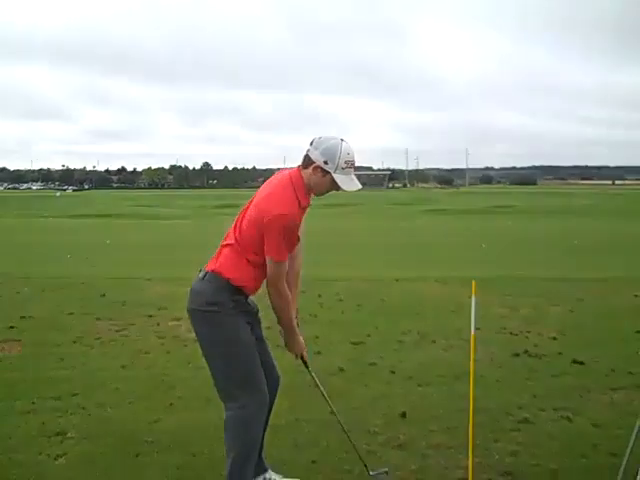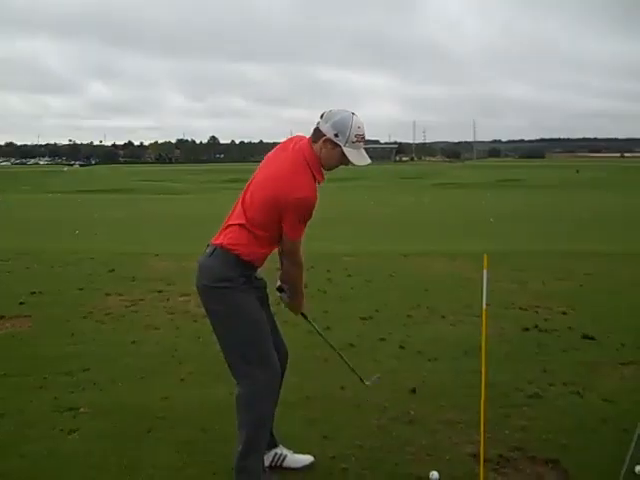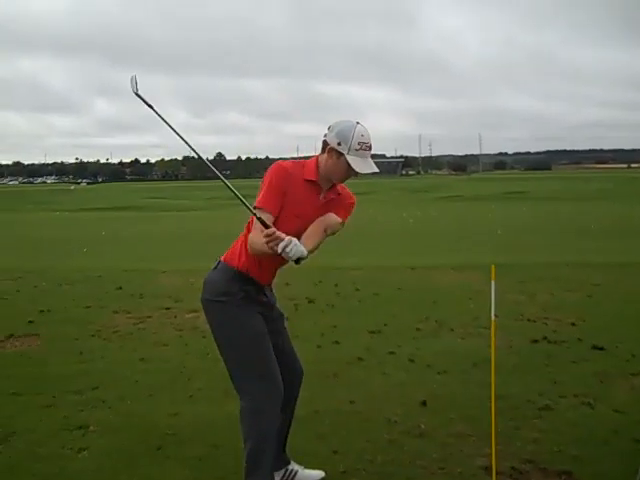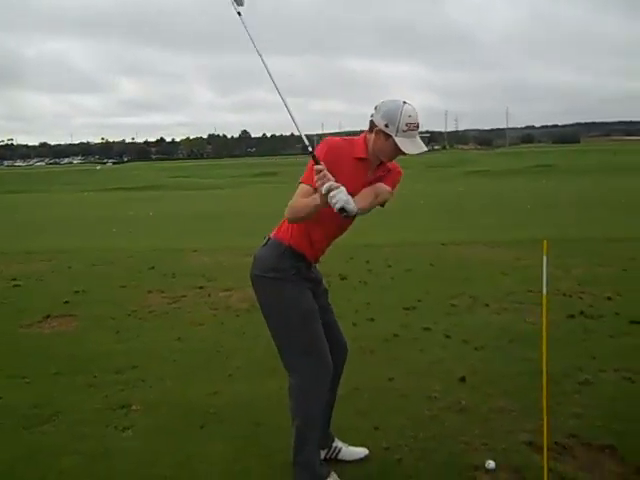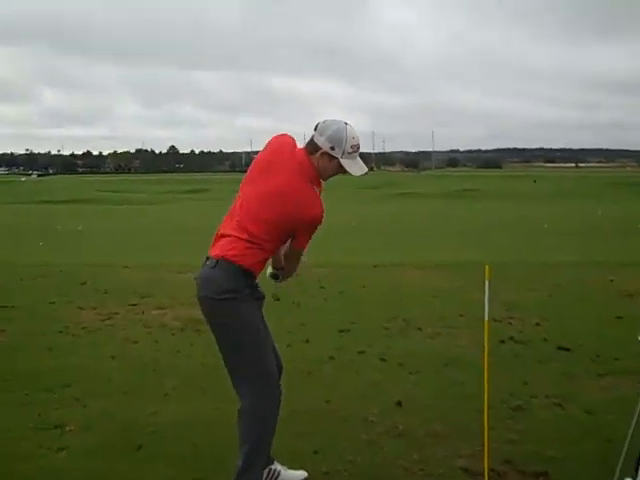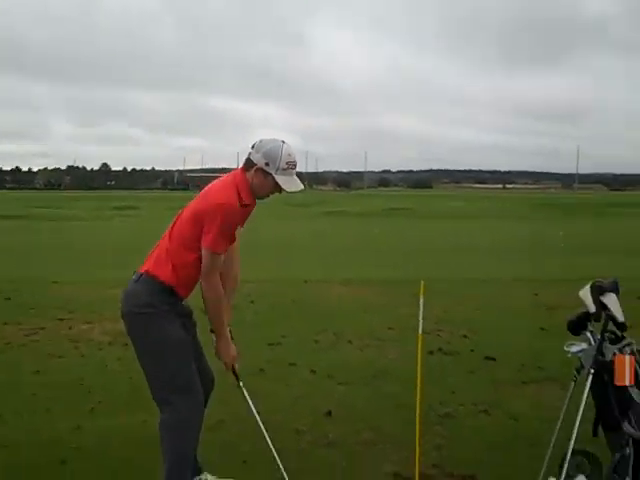
dt=0.5s
person 1, frame 1
left shoulder: (298, 185)
right shoulder: (283, 210)
left elbow: (293, 251)
right elbow: (275, 283)
left wrist: (294, 318)
right wrist: (291, 335)
left hip: (236, 297)
right hip: (216, 300)
left knee: (267, 383)
right knee: (249, 397)
person 1, frame 2
left shoulder: (295, 143)
right shoulder: (300, 190)
right elbow: (292, 254)
left wrist: (290, 277)
right wrist: (298, 295)
left hip: (239, 270)
right hip: (225, 275)
left knee: (275, 359)
right knee: (260, 373)
left ankle: (264, 447)
person 1, frame 3
left shoulder: (344, 201)
right shoulder: (283, 173)
left elbow: (318, 234)
right elbow: (255, 239)
left wrist: (296, 246)
right wrist: (269, 242)
left hip: (259, 289)
right hip: (229, 289)
left knee: (290, 376)
right knee: (263, 389)
person 1, frame 4
left shoulder: (391, 173)
right shoulder: (334, 150)
left elbow: (368, 201)
right elbow: (293, 213)
left wrist: (346, 199)
right wrist: (321, 197)
left hip: (305, 266)
right hip: (280, 265)
left knee: (334, 353)
right knee: (312, 365)
left ankle: (320, 441)
person 1, frame 5
left shoulder: (281, 144)
right shoulder: (310, 207)
right elbow: (290, 258)
right wrist: (282, 269)
left hip: (223, 276)
right hip: (229, 286)
left knee: (268, 370)
right knee: (262, 387)
person 1, frame 6
left shoulder: (244, 193)
right shoulder: (225, 203)
left elbow: (228, 259)
right elbow: (209, 278)
left wrist: (224, 328)
right wrist: (225, 340)
left hip: (169, 299)
right hip: (150, 300)
left knee: (201, 383)
right knee: (183, 400)
